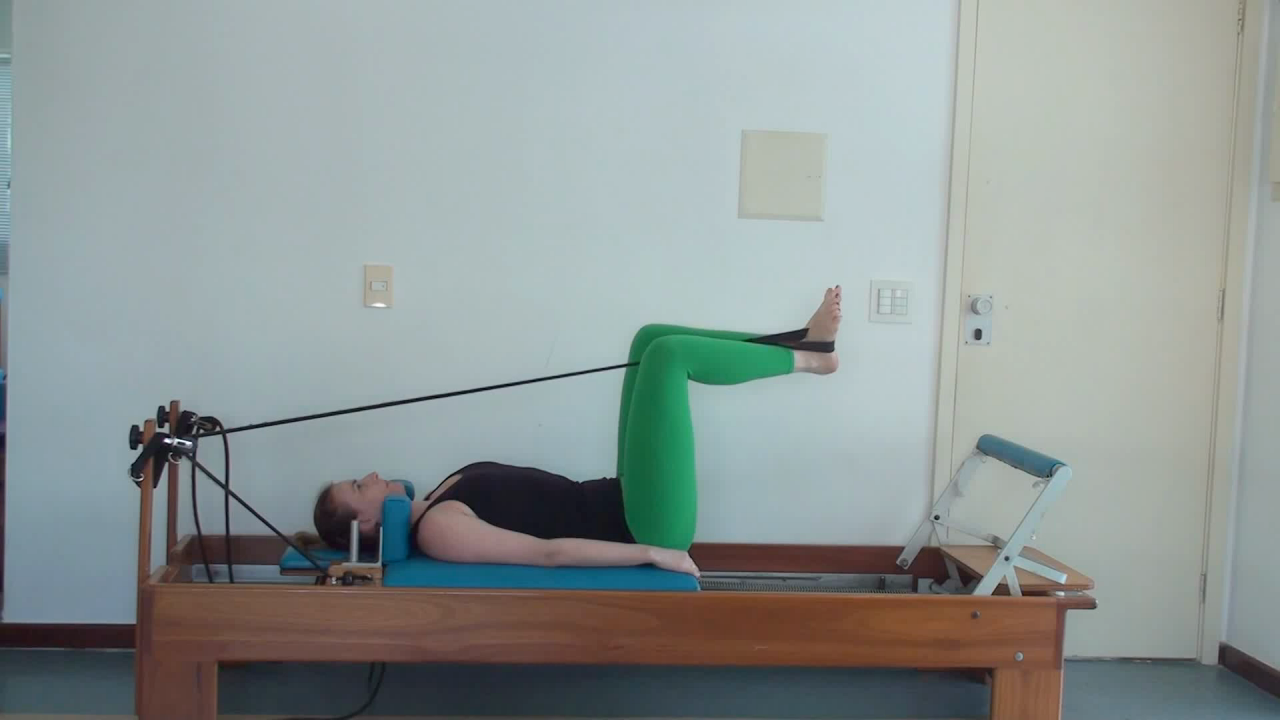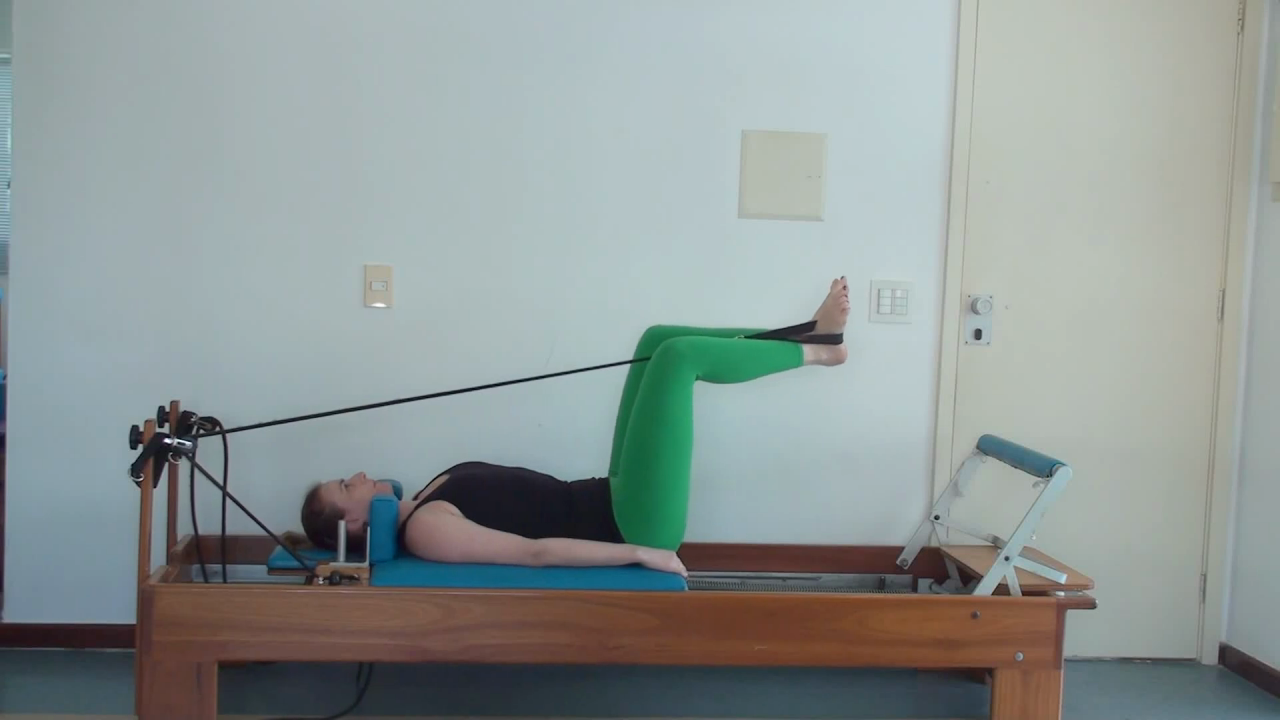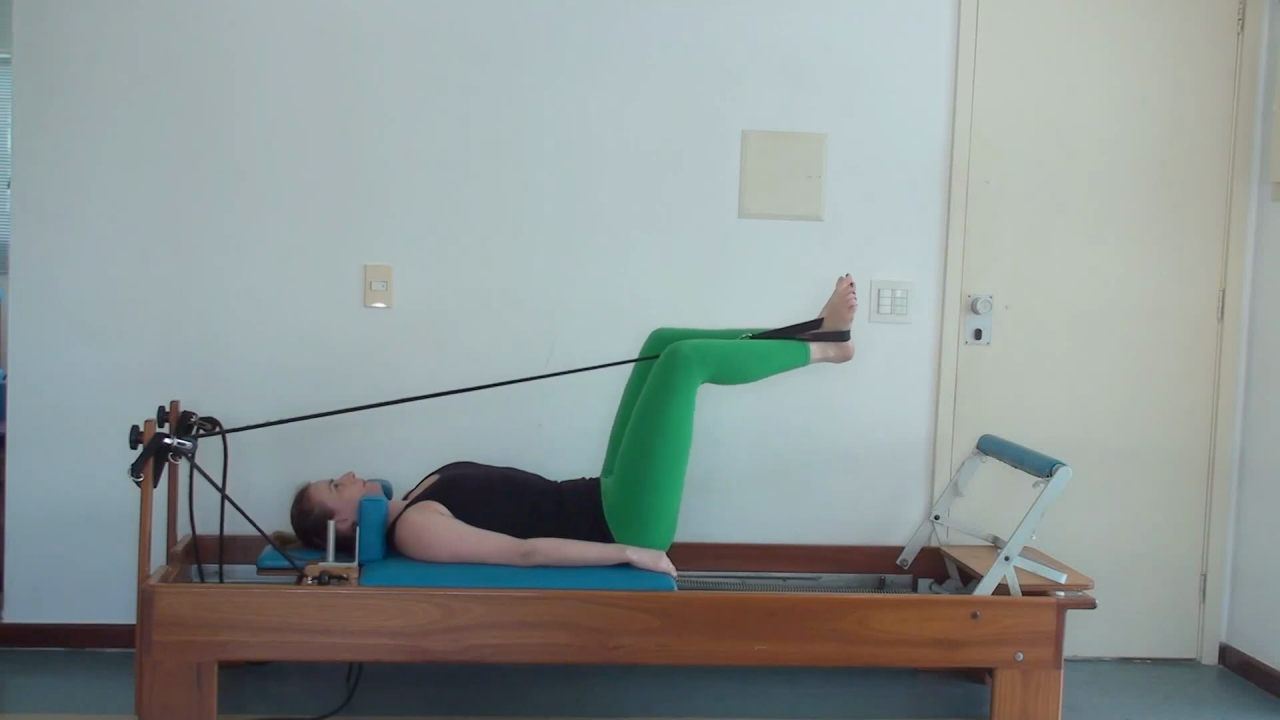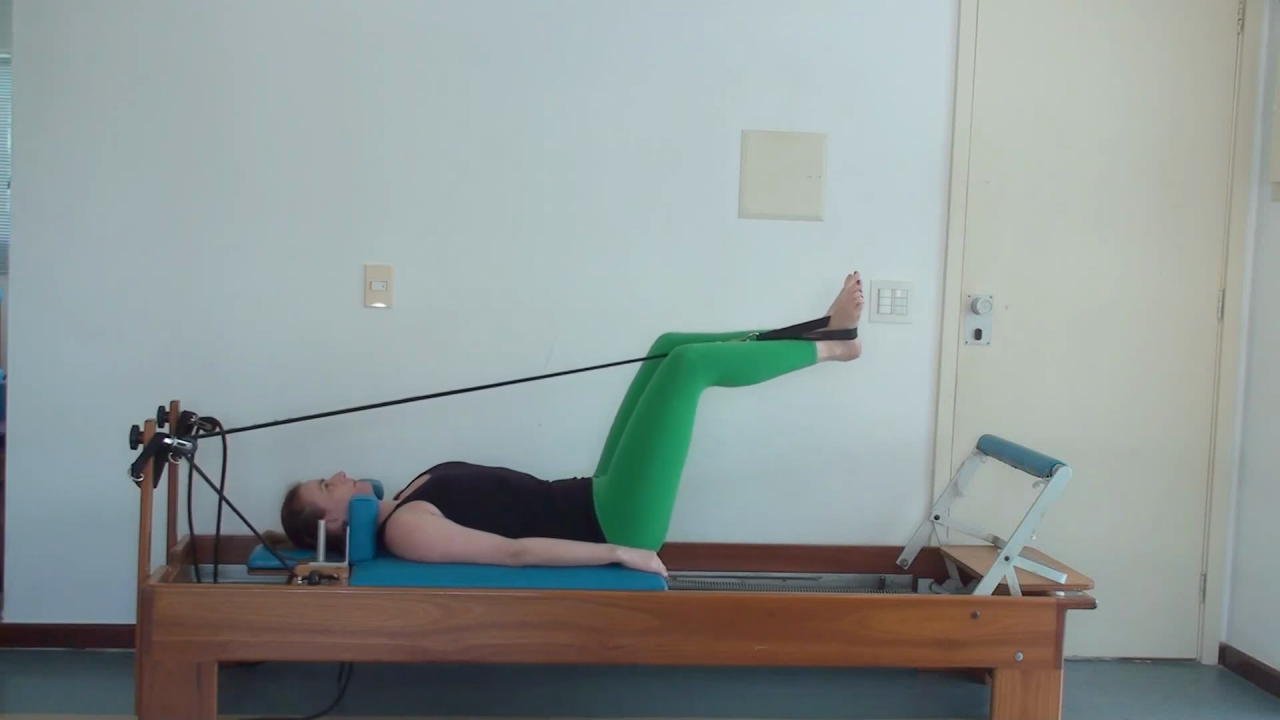
dt=0.3s
person 1, frame 1
left shoulder: (439, 500)
right shoulder: (439, 531)
right elbow: (546, 553)
right wrist: (652, 552)
left hip: (622, 502)
right hip: (645, 525)
left knee: (654, 339)
right knee: (668, 353)
left ankle: (801, 345)
right ankle: (804, 360)
person 1, frame 2
left shoulder: (429, 501)
right shoulder: (424, 531)
right elbow: (534, 553)
right wrist: (640, 553)
left hip: (613, 500)
right hip: (630, 525)
left knee: (660, 340)
right knee: (679, 354)
left ankle: (807, 338)
right ankle: (813, 351)
person 1, frame 3
left shoulder: (421, 499)
right shoulder: (415, 531)
right elbow: (523, 552)
right wrist: (629, 552)
left hip: (602, 501)
right hip: (622, 523)
left knee: (664, 342)
right knee: (684, 359)
left ankle: (812, 335)
right ankle: (821, 349)
person 1, frame 4
left shoulder: (412, 498)
right shoulder: (405, 531)
right elbow: (514, 551)
right wrist: (620, 553)
left hip: (595, 497)
right hip: (612, 523)
left knee: (670, 347)
right knee: (689, 364)
left ankle: (815, 335)
right ankle: (827, 348)
